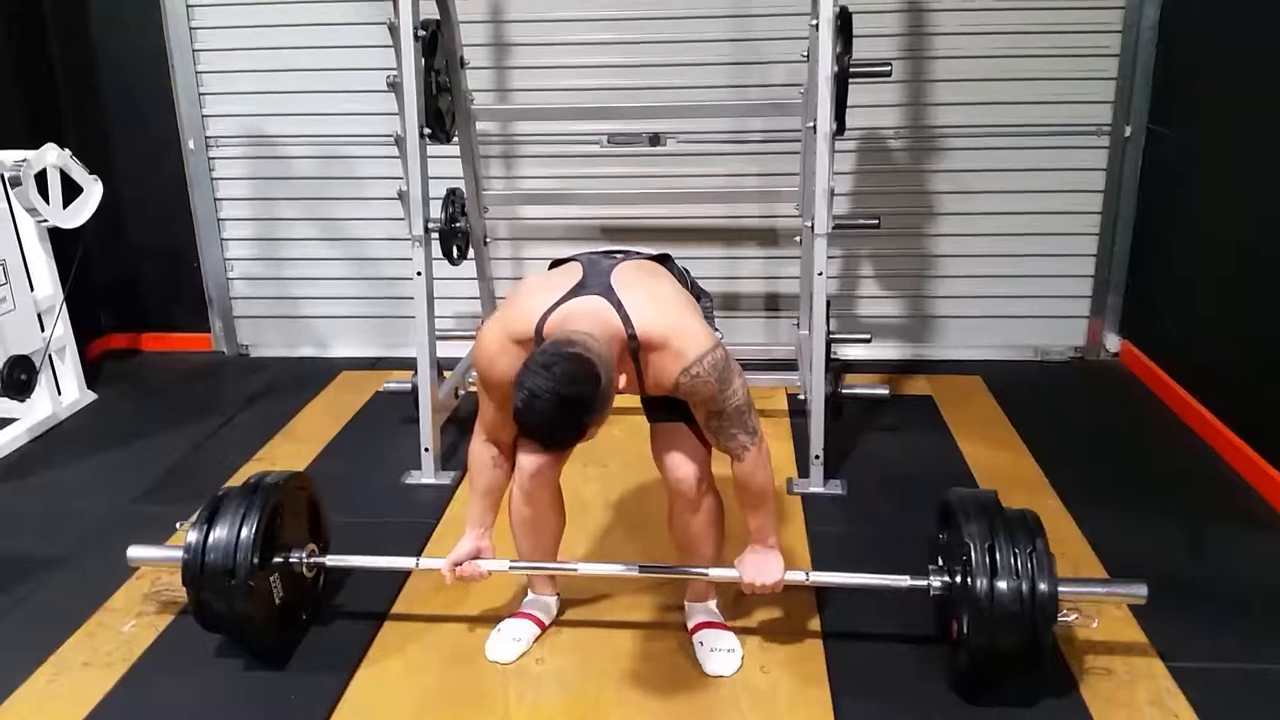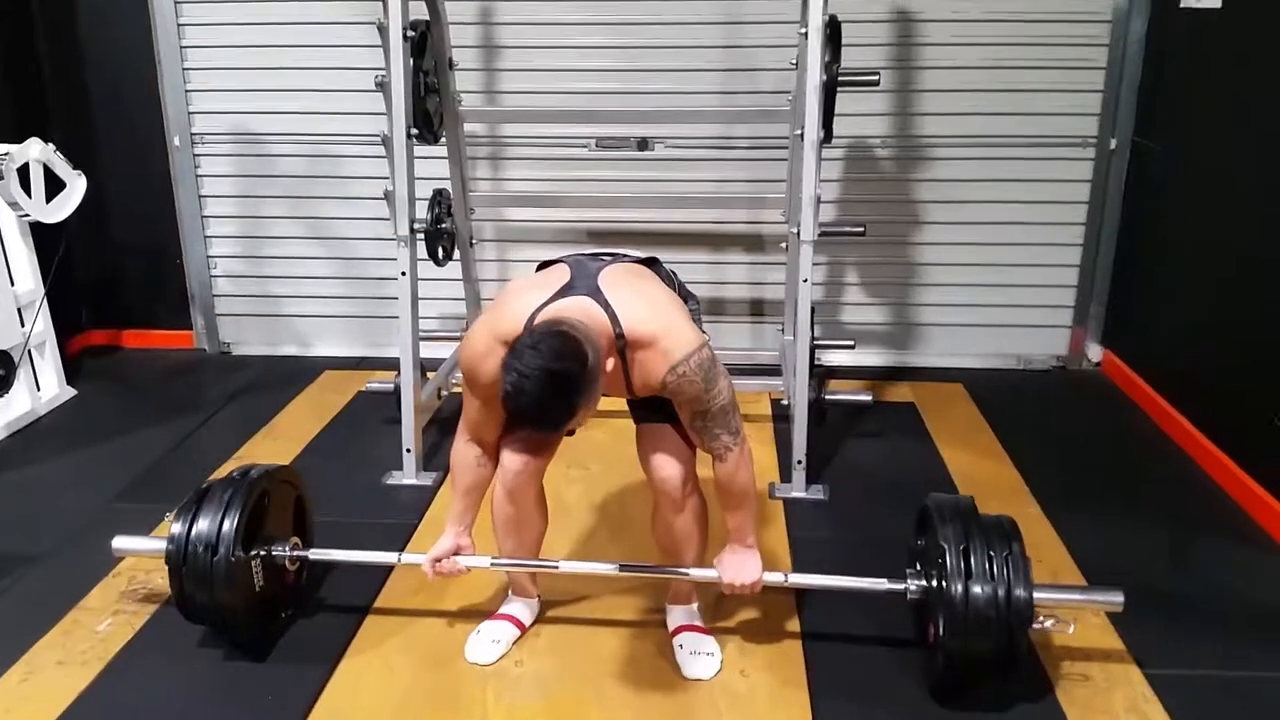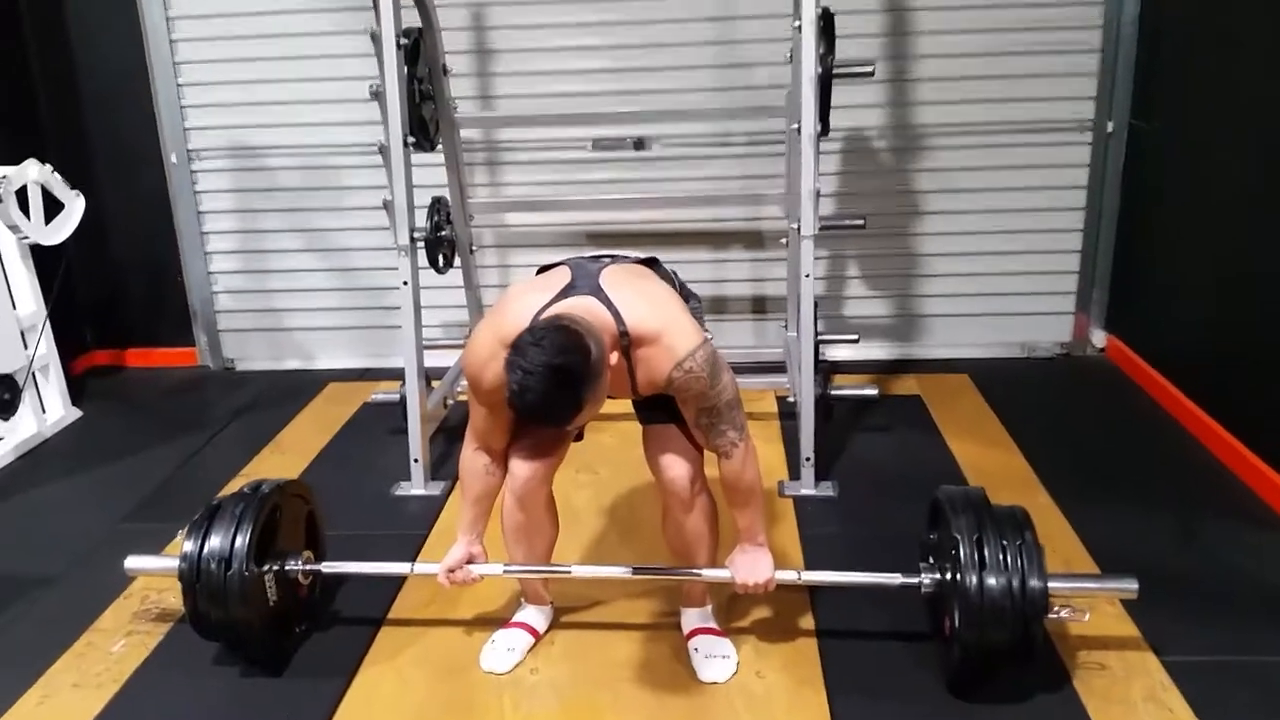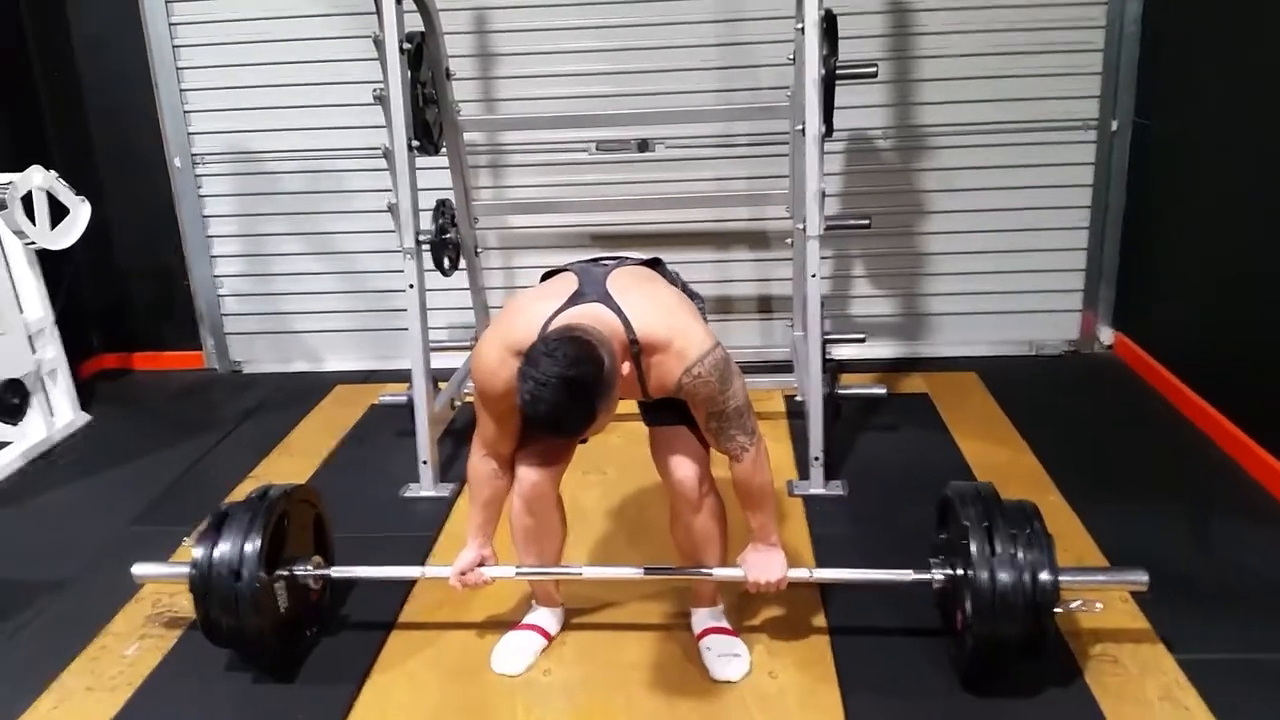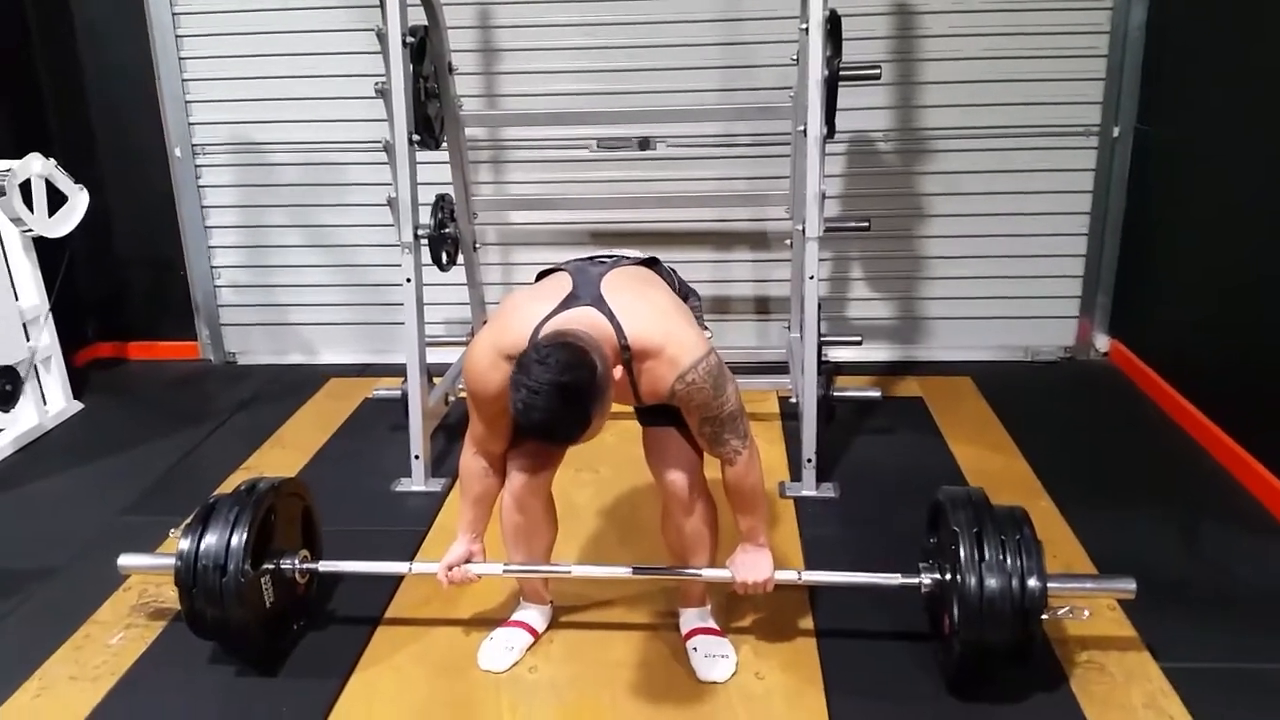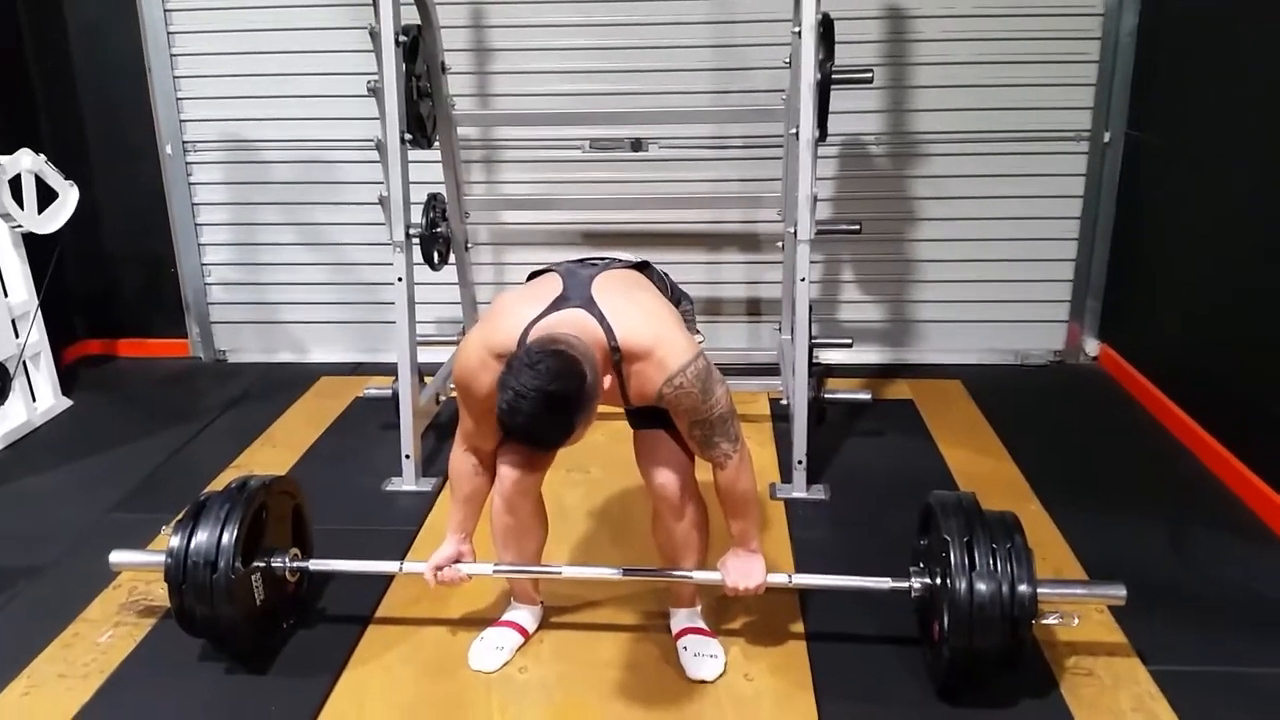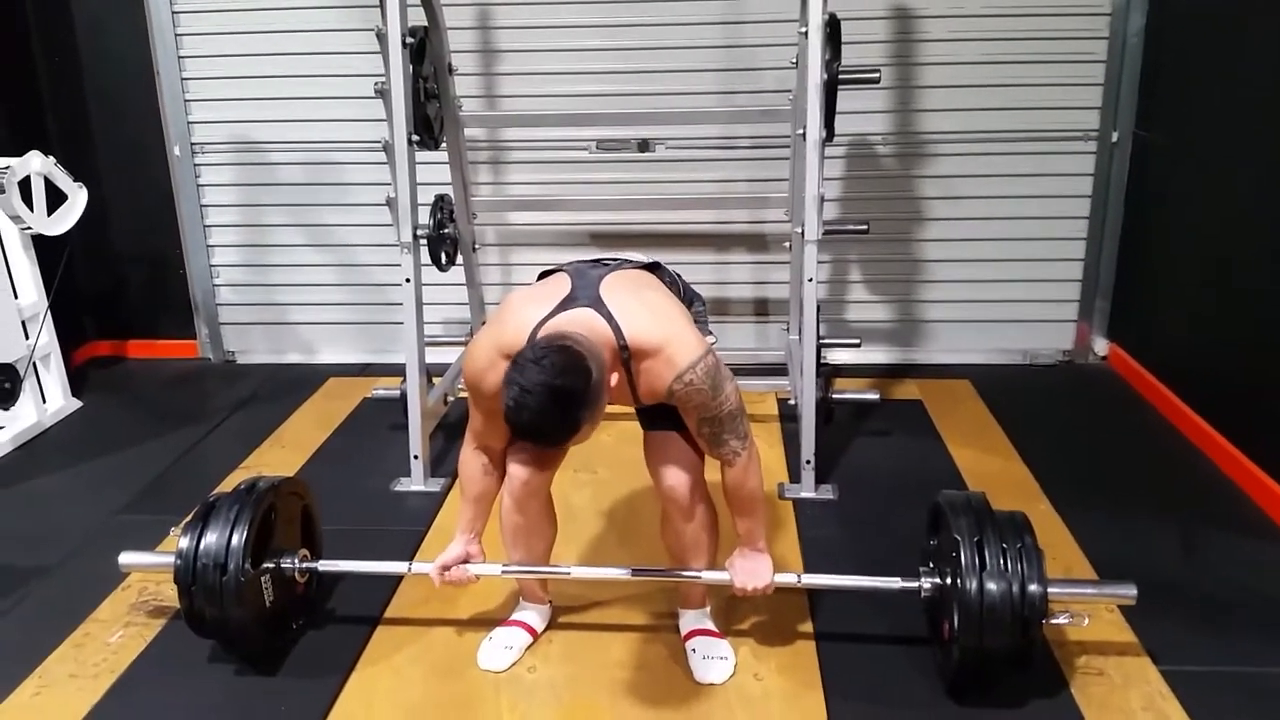
dt=0.4s
person 1, frame 1
left shoulder: (684, 351)
right shoulder: (504, 344)
left elbow: (746, 445)
right elbow: (493, 440)
left wrist: (763, 545)
right wrist: (477, 532)
left hip: (663, 341)
right hip: (567, 318)
left knee: (688, 475)
right knee: (531, 467)
left ankle: (701, 602)
right ankle: (540, 596)
person 1, frame 2
left shoulder: (672, 350)
right shoulder: (489, 345)
left elbow: (728, 445)
right elbow: (476, 440)
left wrist: (742, 545)
right wrist: (457, 529)
left hip: (652, 338)
left knee: (674, 477)
right knee: (516, 466)
left ankle: (683, 606)
right ankle: (521, 598)
person 1, frame 3
left shoulder: (675, 349)
right shoulder: (492, 349)
left elbow: (733, 443)
right elbow: (484, 448)
left wrist: (752, 543)
right wrist: (469, 538)
left hip: (653, 339)
left knee: (682, 477)
right knee: (524, 473)
left ankle: (697, 608)
right ankle: (534, 604)
person 1, frame 4
left shoulder: (683, 353)
right shoulder: (500, 357)
left elbow: (743, 446)
right elbow: (491, 453)
left wrist: (764, 542)
right wrist: (478, 542)
left hip: (660, 346)
left knee: (688, 477)
right knee: (531, 477)
left ankle: (707, 609)
right ankle: (545, 608)
person 1, frame 5
left shoulder: (678, 358)
right shoulder: (493, 359)
left elbow: (736, 449)
right elbow: (483, 450)
left wrist: (754, 543)
right wrist: (468, 537)
left knee: (682, 480)
right knee: (522, 475)
left ankle: (695, 610)
right ankle: (533, 604)
person 1, frame 6
left shoulder: (668, 362)
right shoulder: (483, 357)
left elbow: (727, 452)
right elbow: (474, 449)
left wrist: (746, 548)
right wrist: (458, 537)
left knee: (671, 482)
right knee: (512, 476)
left ankle: (686, 610)
right ankle: (523, 605)
person 1, frame 7
left shoulder: (678, 359)
right shoulder: (492, 356)
left elbow: (736, 451)
right elbow: (484, 448)
left wrist: (752, 548)
right wrist: (467, 536)
left hip: (660, 340)
left knee: (680, 483)
right knee: (522, 475)
left ankle: (695, 612)
right ankle: (532, 605)
